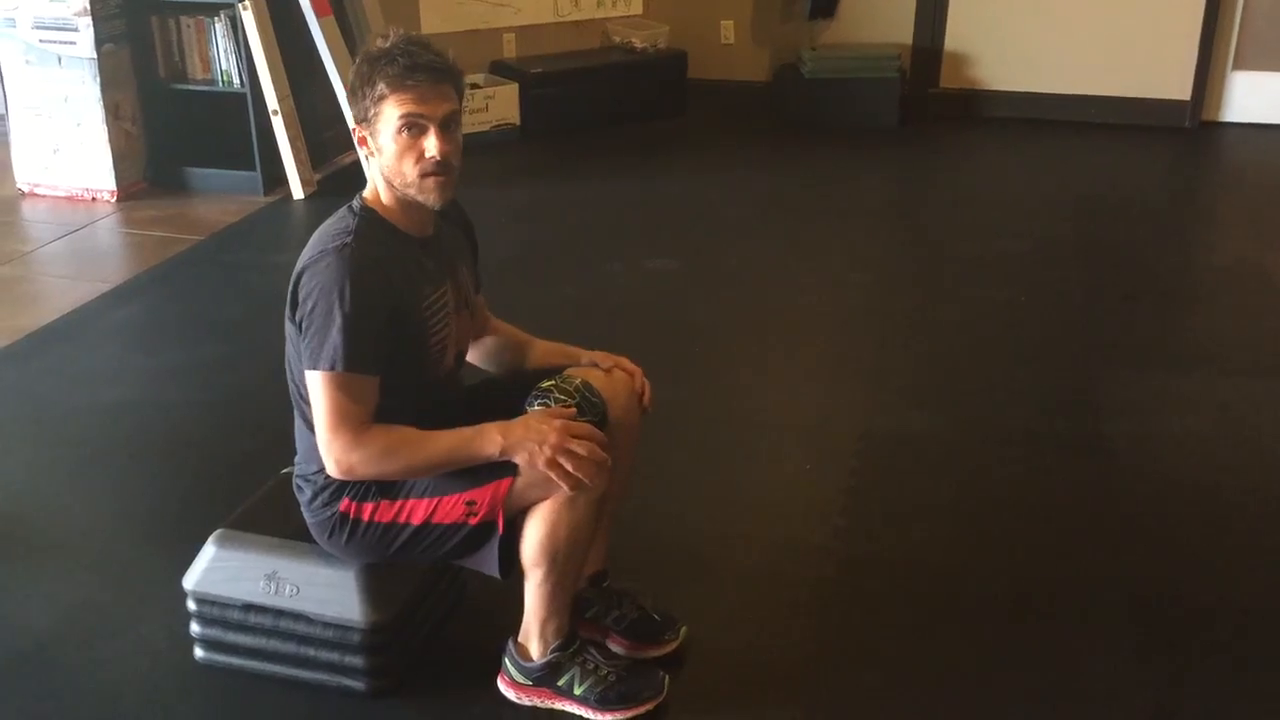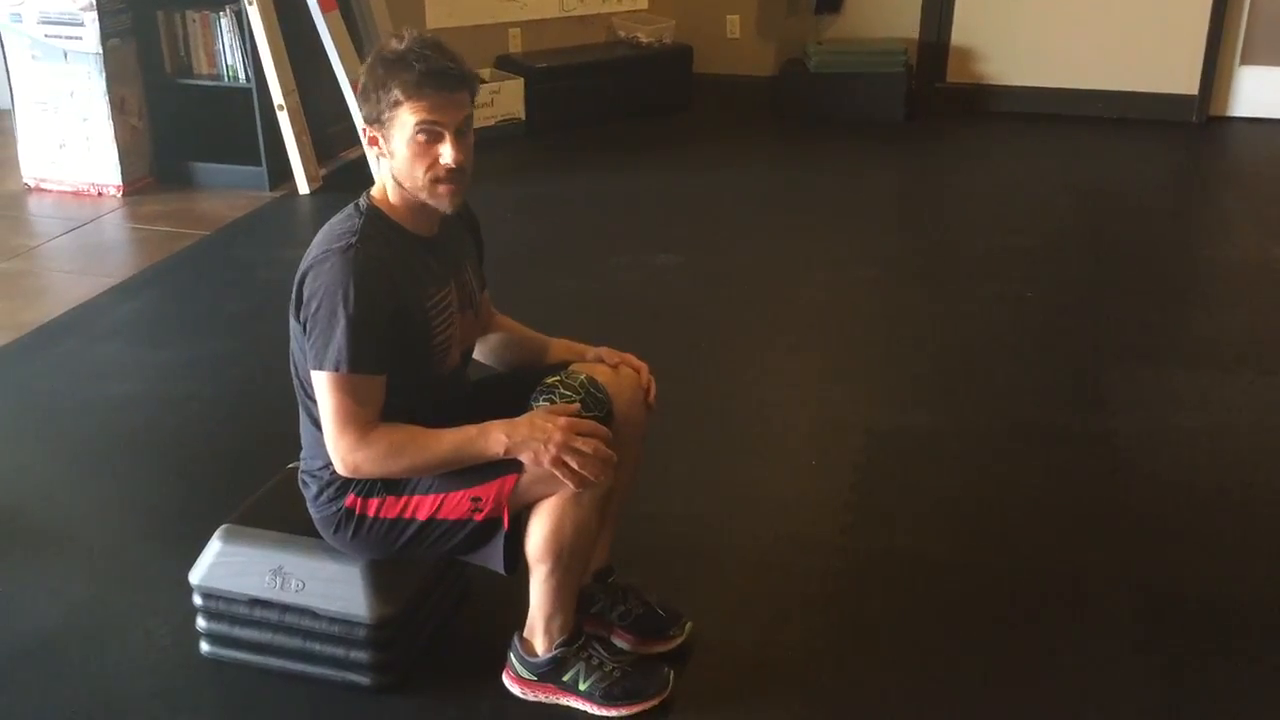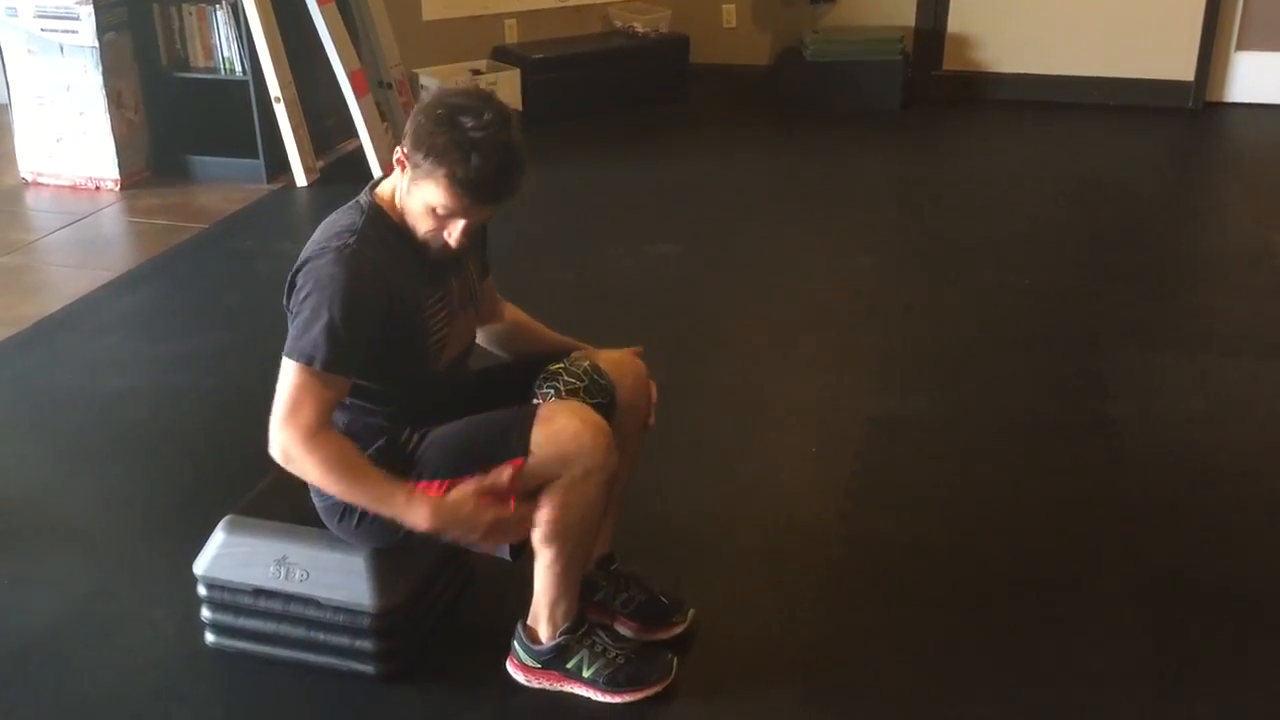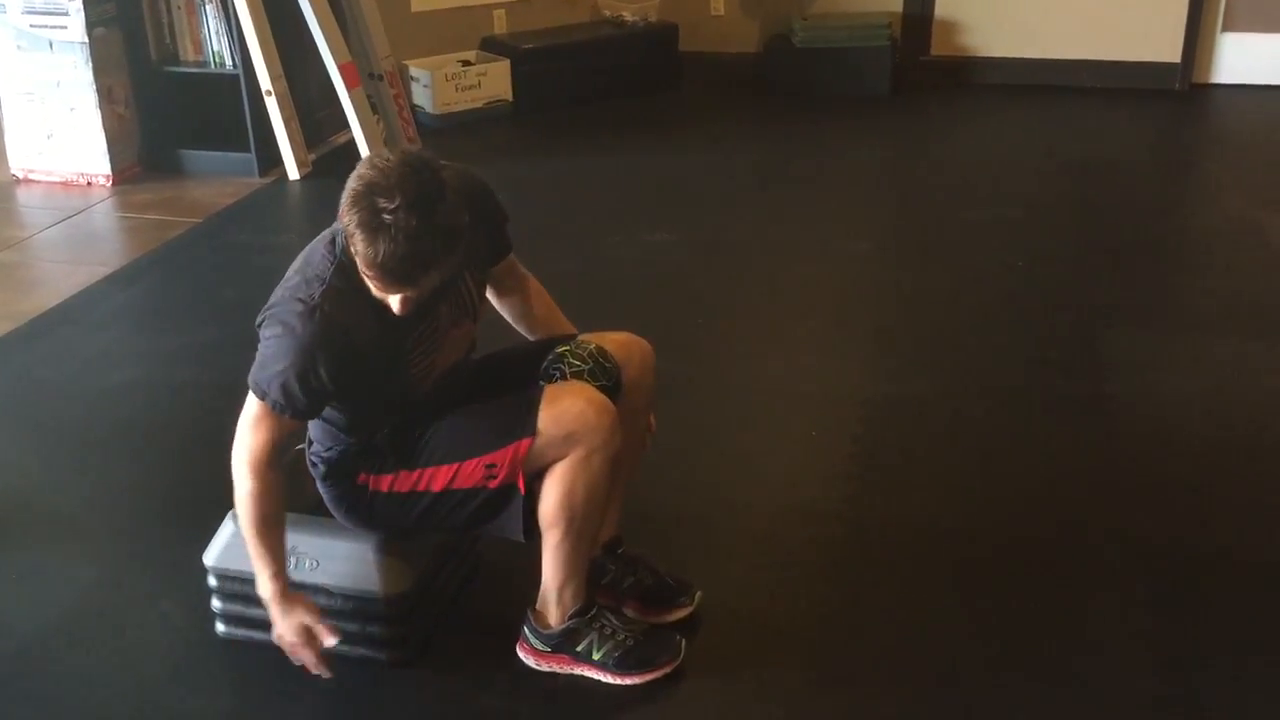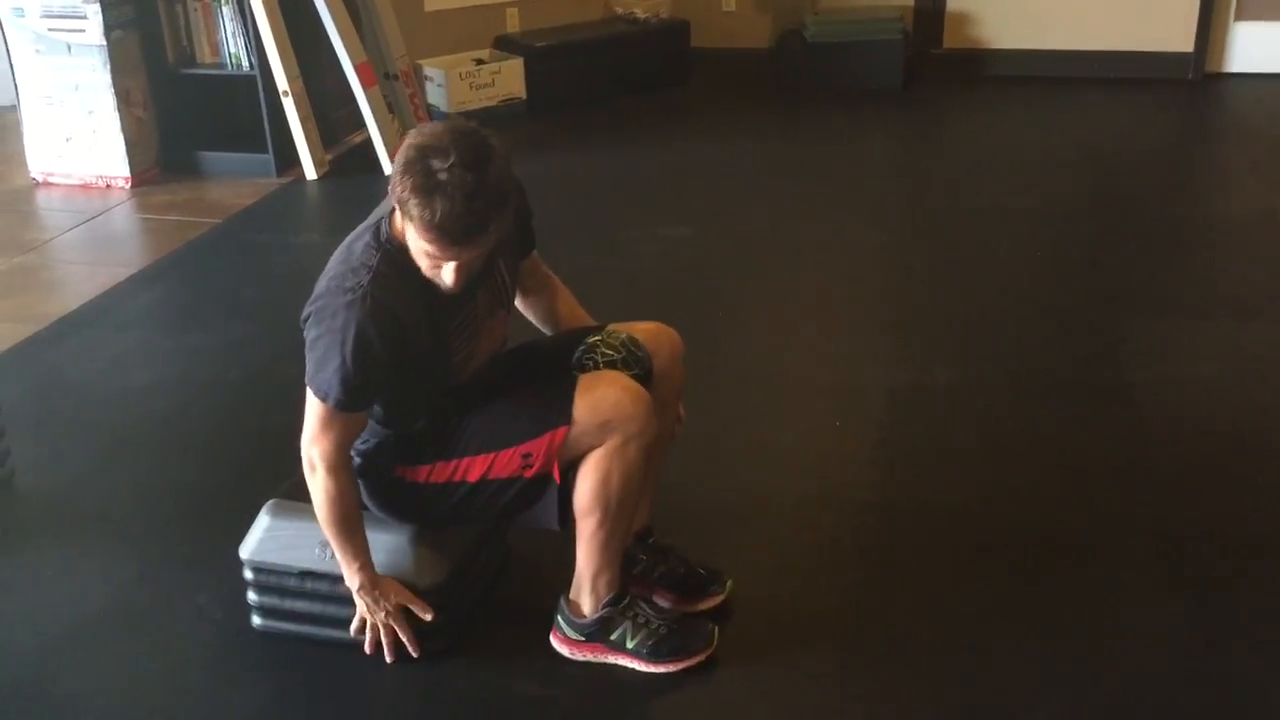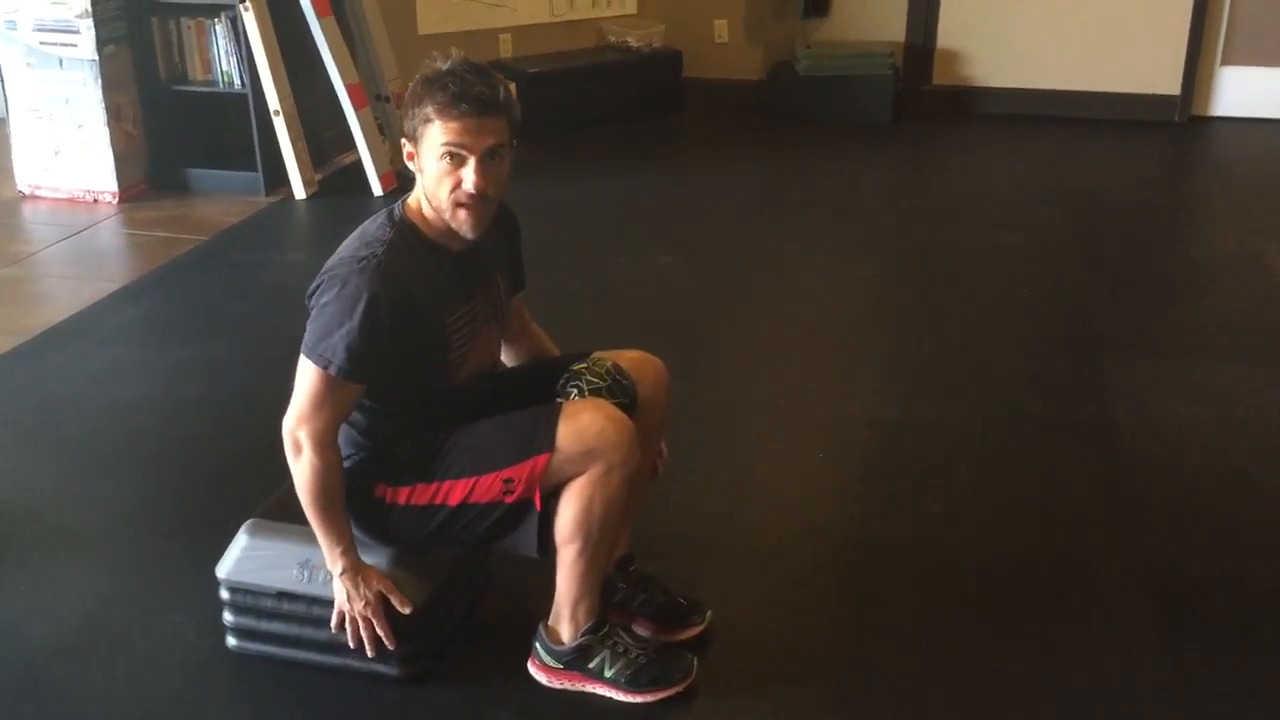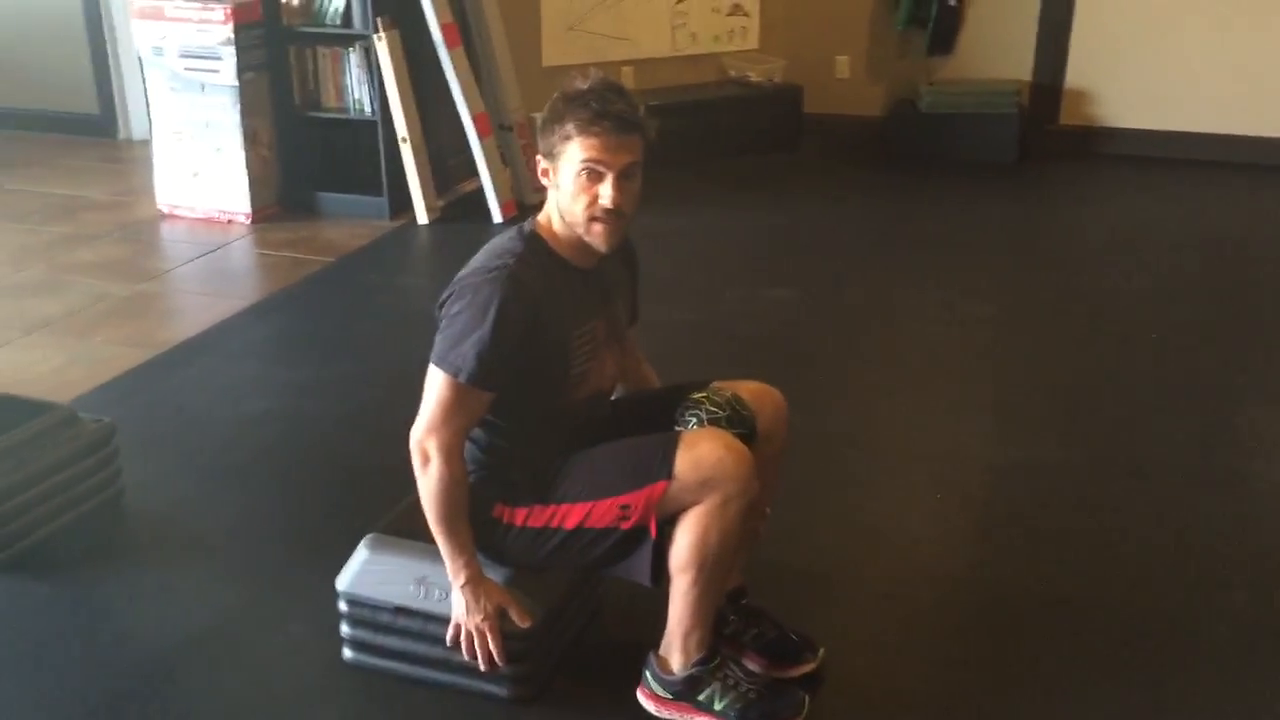
dt=0.7s
person 1, frame 1
left shoulder: (445, 219)
right shoulder: (345, 267)
left elbow: (478, 335)
right elbow: (345, 451)
left wrist: (581, 358)
right wrist: (507, 439)
left hip: (431, 427)
right hip: (360, 494)
left knee: (613, 395)
right knee: (572, 470)
left ankle: (586, 589)
right ankle: (540, 660)
person 1, frame 2
left shoulder: (451, 216)
right shoulder: (350, 268)
left elbow: (481, 330)
right elbow: (354, 450)
left wrist: (586, 354)
right wrist: (510, 438)
left hip: (436, 422)
right hip: (364, 491)
left knee: (619, 391)
right knee: (574, 466)
left ankle: (590, 585)
right ankle: (546, 655)
person 1, frame 3
left shoulder: (452, 216)
right shoulder: (345, 270)
left elbow: (486, 315)
right elbow: (293, 436)
left wrist: (585, 358)
right wrist: (428, 513)
left hip: (440, 405)
right hip: (372, 468)
left knee: (622, 377)
right knee: (583, 440)
left ankle: (591, 573)
right ankle: (548, 642)
person 1, frame 4
left shoulder: (463, 201)
right shoulder: (312, 320)
left elbow: (511, 284)
right elbow: (255, 455)
left wrist: (588, 369)
right wrist: (277, 592)
left hip: (448, 390)
right hip: (374, 465)
left knee: (630, 359)
right knee: (586, 422)
left ankle: (599, 558)
right ankle: (558, 627)
person 1, frame 5
left shoulder: (494, 210)
right shoulder: (360, 307)
left elbow: (533, 283)
right elbow: (323, 454)
left wrist: (609, 359)
right wrist: (364, 583)
left hip: (477, 385)
right hip: (411, 456)
left knee: (657, 348)
right knee: (622, 412)
left ankle: (629, 548)
right ankle: (591, 616)
person 1, frame 6
left shoulder: (491, 221)
right shoulder: (372, 278)
right elbow: (305, 432)
left wrist: (585, 392)
right wrist: (346, 569)
left hip: (463, 407)
right hip: (396, 473)
left knee: (641, 377)
right knee: (606, 438)
left ankle: (610, 575)
right ankle: (570, 643)
person 1, frame 7
left shoulder: (610, 249)
right shoulder: (502, 290)
right elbow: (432, 443)
left wrist: (679, 433)
right wrist: (467, 582)
left hip: (579, 434)
right hip: (513, 493)
left knee: (760, 410)
right knee: (723, 468)
left ankle: (722, 608)
